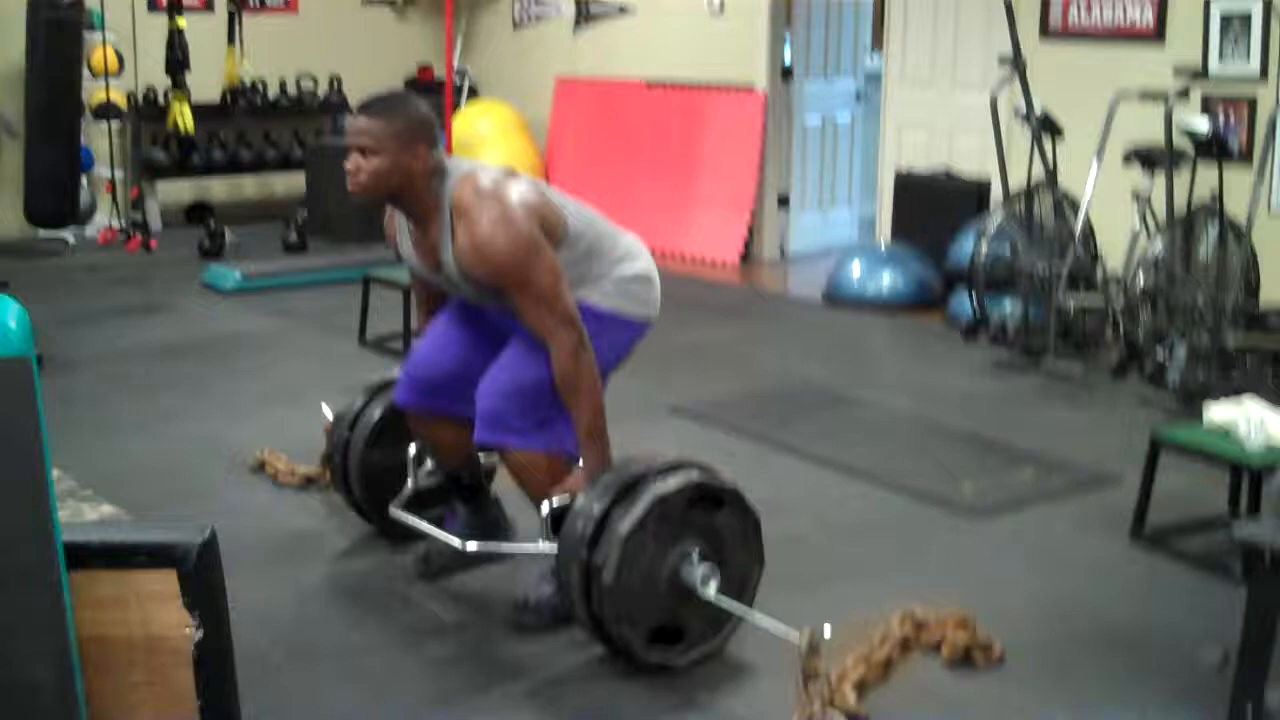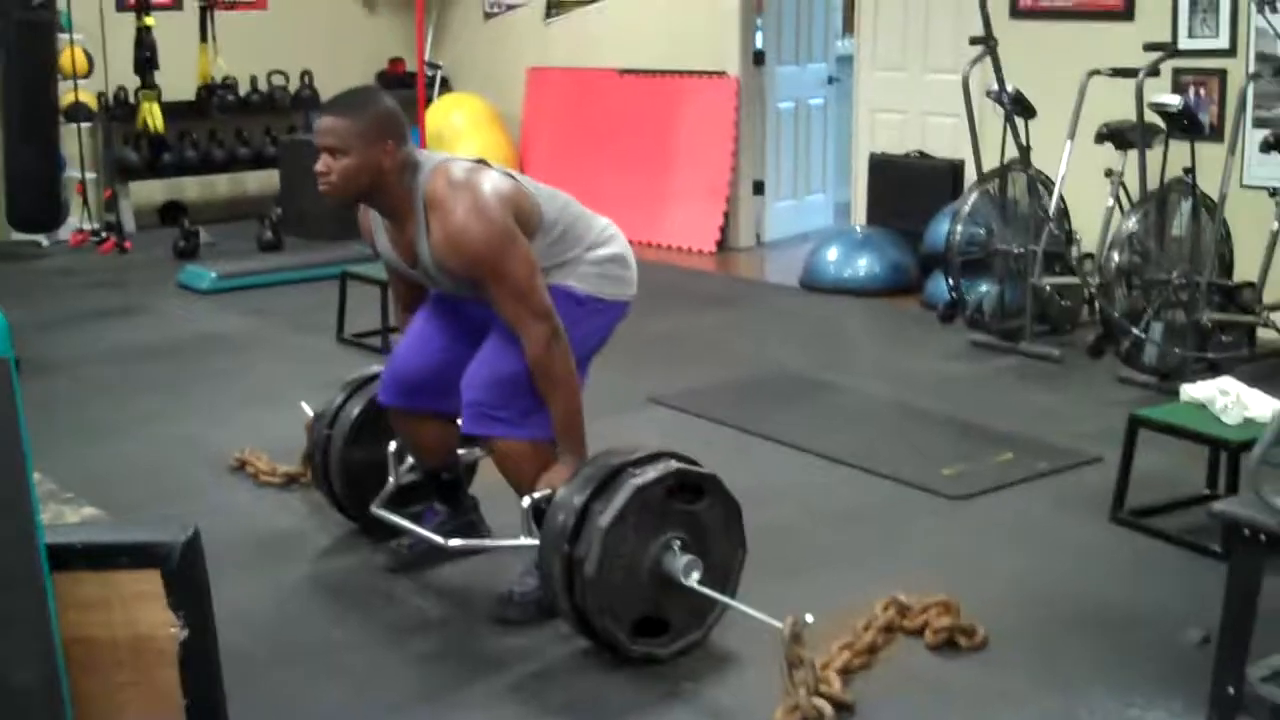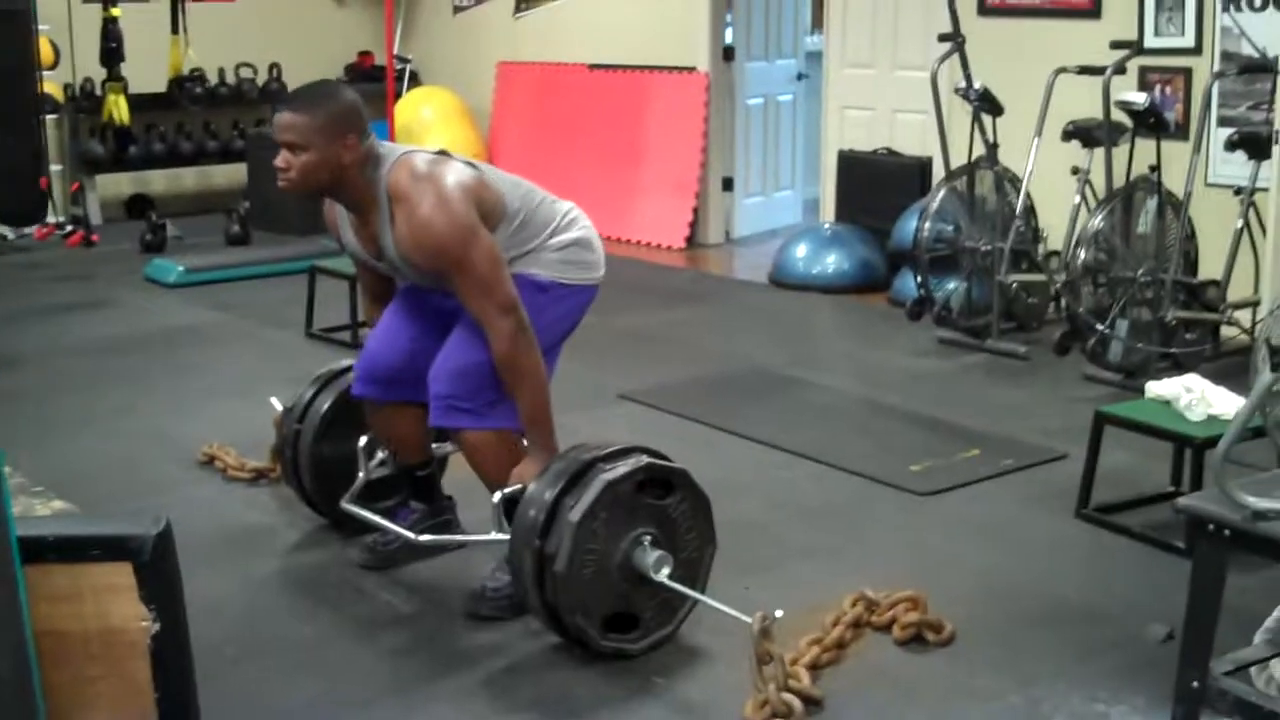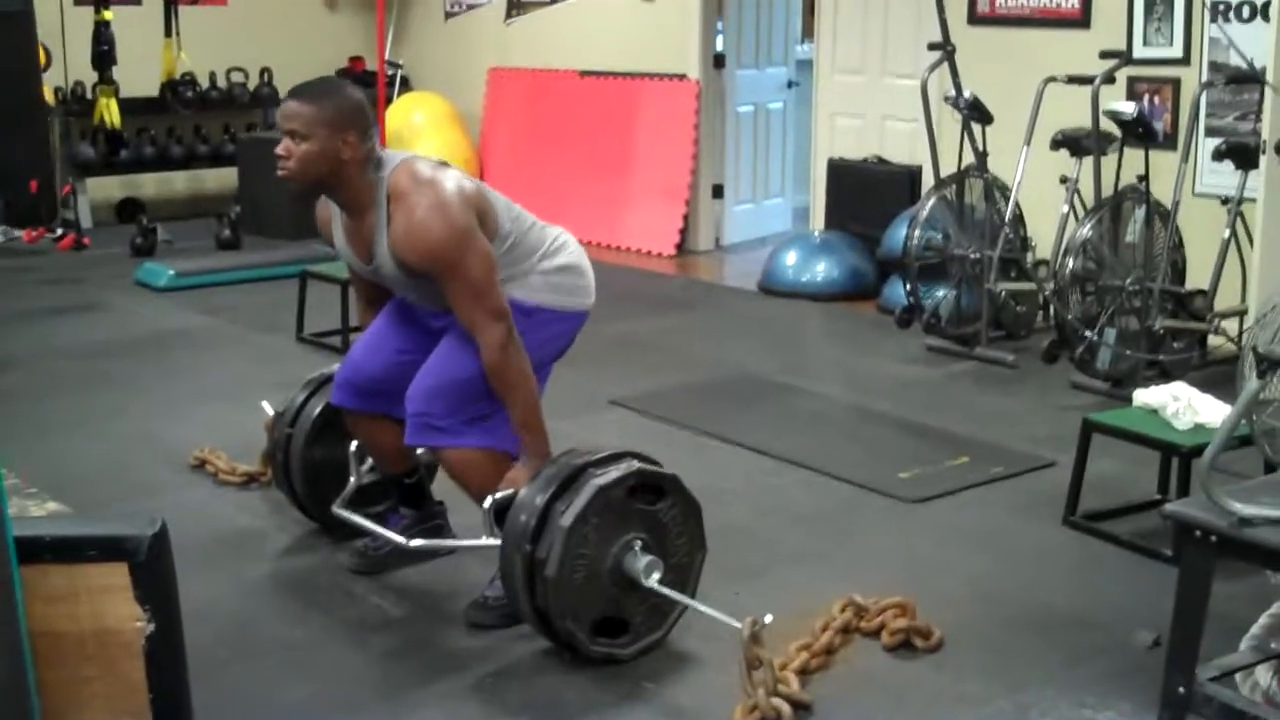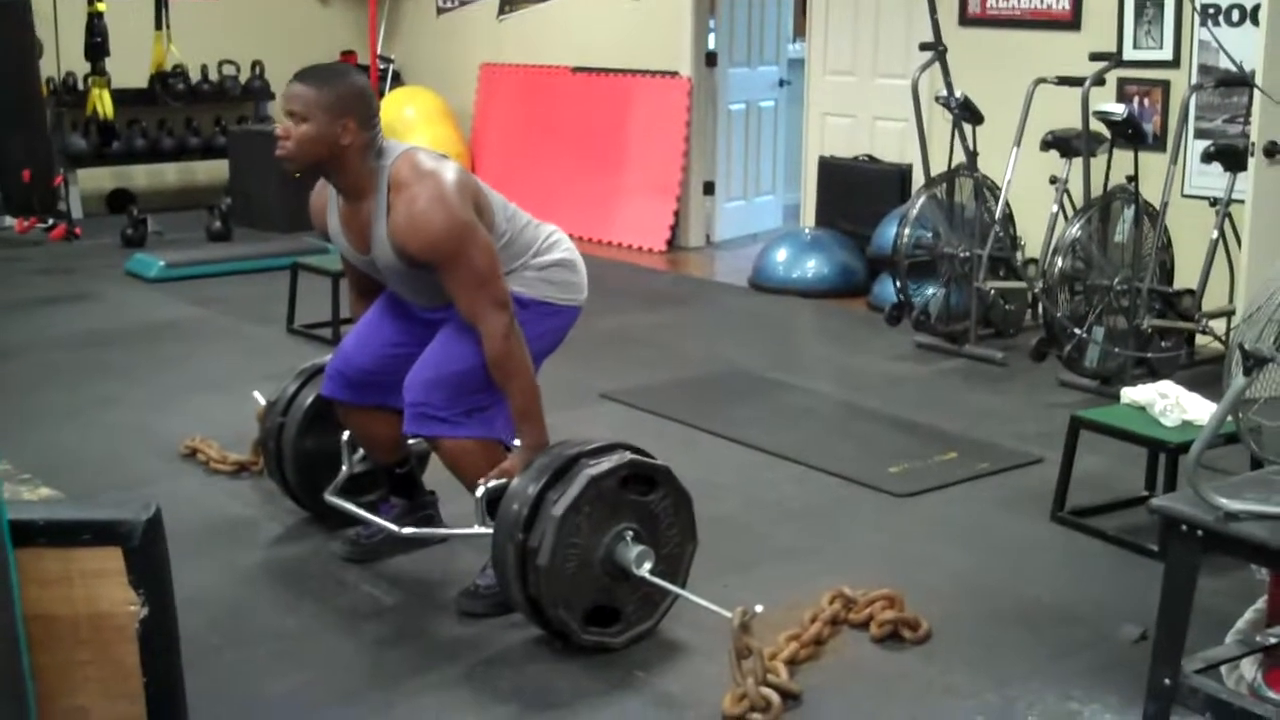
dt=0.3s
person 1, frame 1
left shoulder: (488, 222)
right shoulder: (402, 216)
left elbow: (567, 340)
right elbow: (432, 309)
left wrist: (595, 467)
left hip: (608, 291)
right hip: (519, 291)
left knee: (508, 409)
right knee: (424, 384)
right ankle: (478, 514)
person 1, frame 2
left shoulder: (463, 214)
right shoulder: (376, 211)
left elbow: (541, 332)
right elbow: (410, 303)
left wrist: (573, 460)
left hip: (583, 276)
right hip: (496, 279)
left knee: (493, 400)
right knee: (406, 383)
right ankle: (455, 513)
person 1, frame 3
left shoulder: (426, 207)
right shoulder: (341, 201)
left elbow: (507, 325)
right elbow: (378, 295)
left wrist: (543, 453)
left hip: (552, 262)
right hip: (468, 267)
left knee: (461, 392)
right knee: (380, 377)
right ankle: (431, 512)
person 1, frame 4
left shoulder: (425, 211)
right shoulder: (334, 208)
left elbow: (496, 334)
right elbow: (373, 299)
left wrist: (536, 461)
left hip: (542, 289)
right hip: (452, 288)
left knee: (440, 411)
right knee: (360, 386)
right ankle: (421, 517)
person 1, frame 5
left shoulder: (424, 203)
right shoulder: (327, 199)
left elbow: (496, 325)
right elbow: (365, 291)
left wrist: (533, 449)
right wrist: (373, 353)
left hip: (533, 284)
left knee: (436, 402)
right knee: (350, 379)
right ankle: (411, 509)
